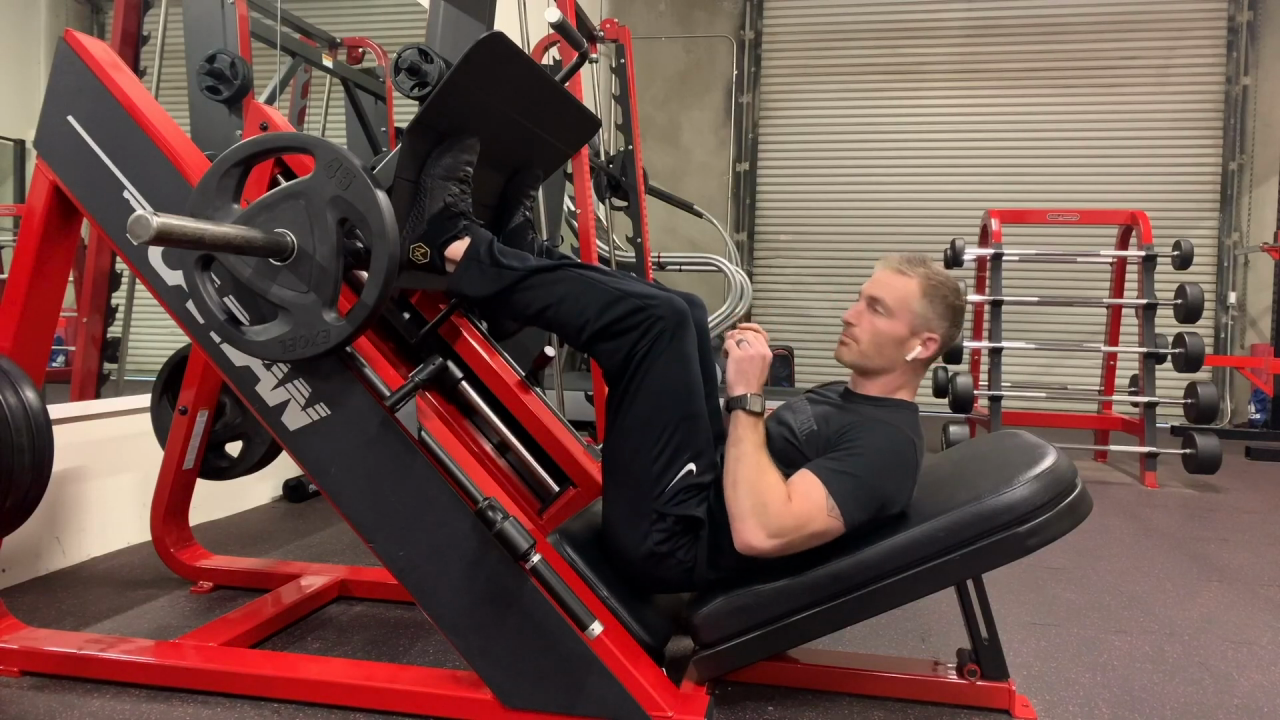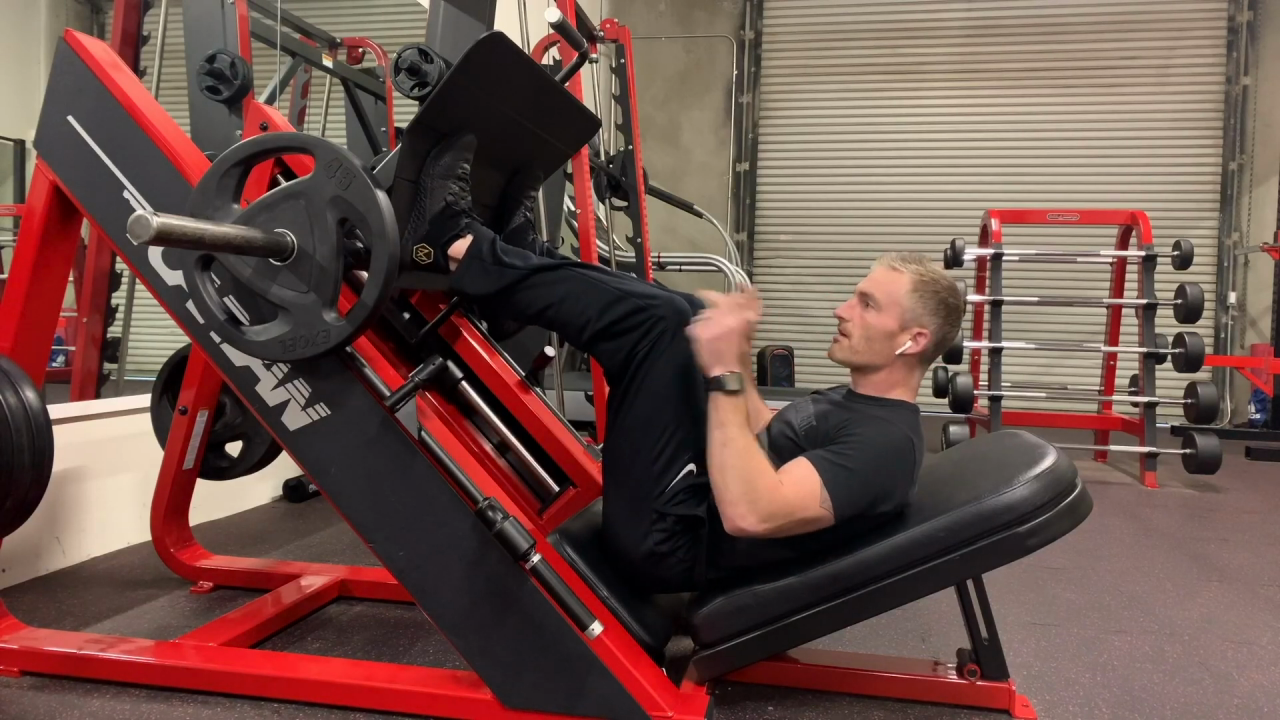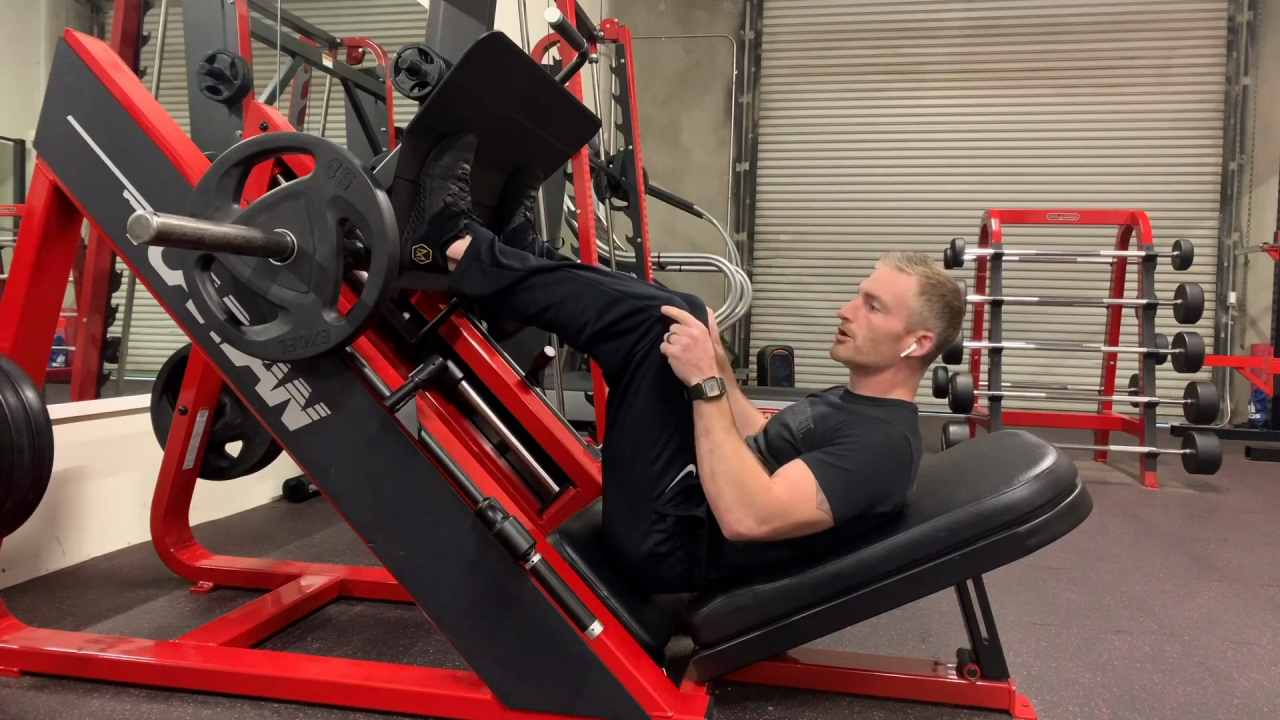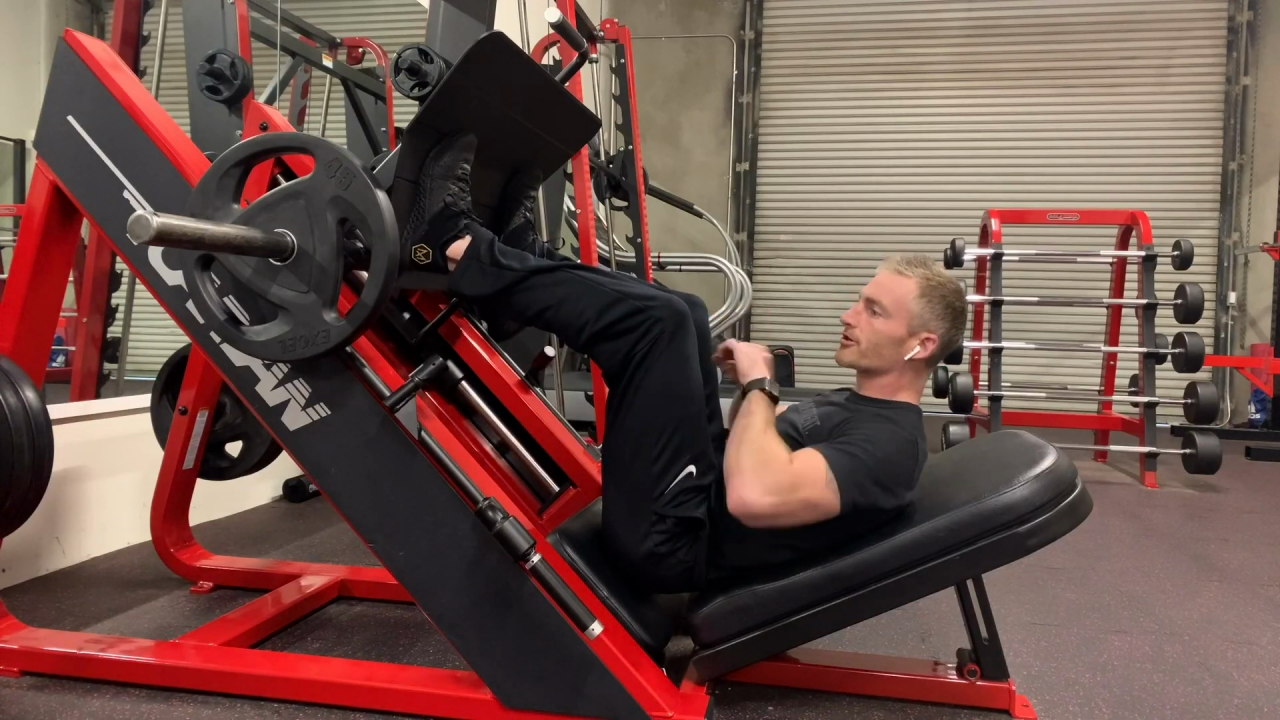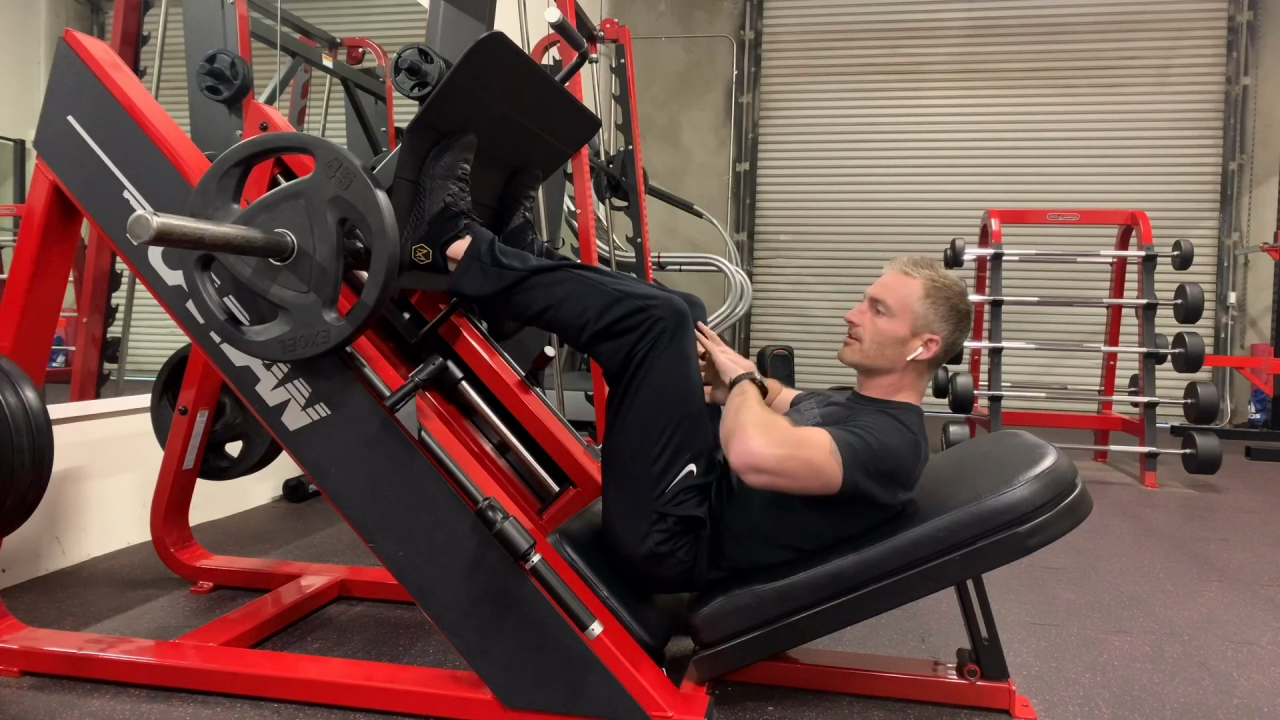
dt=0.3s
person 1, frame 1
left shoulder: (887, 442)
right shoulder: (845, 398)
left elbow: (759, 534)
left wrist: (746, 397)
right wrist: (747, 385)
left hip: (670, 540)
right hip: (697, 502)
left knee: (656, 319)
right knee: (677, 314)
left ankle: (454, 248)
right ankle: (517, 248)
person 1, frame 2
left shoulder: (885, 440)
right shoulder: (855, 402)
left elbow: (748, 514)
left wrist: (725, 373)
right wrist: (737, 361)
left hip: (669, 539)
right hip: (688, 510)
left knee: (659, 320)
right knee: (679, 317)
left ankle: (458, 246)
right ankle: (516, 247)
person 1, frame 3
left shoulder: (883, 441)
right shoulder: (852, 404)
left elbow: (746, 518)
left wrist: (704, 382)
right wrist: (718, 366)
left hip: (667, 539)
right hip: (692, 503)
left knee: (654, 323)
right knee: (678, 318)
left ankle: (456, 246)
right ankle: (518, 249)
person 1, frame 4
left shoulder: (889, 441)
right shoulder: (860, 407)
left elbow: (755, 497)
left wrist: (757, 384)
right wrist: (748, 376)
left hip: (669, 538)
right hip: (697, 499)
left knee: (656, 320)
right knee: (676, 316)
left ankle: (457, 245)
right ankle: (519, 249)
person 1, frame 5
left shoulder: (891, 439)
right shoulder: (862, 406)
left elbow: (756, 454)
right elbow: (785, 404)
left wrist: (740, 378)
right wrist: (738, 381)
left hip: (668, 538)
right hip: (700, 504)
left knee: (657, 320)
right knee: (678, 320)
left ankle: (457, 247)
right ankle: (517, 250)
